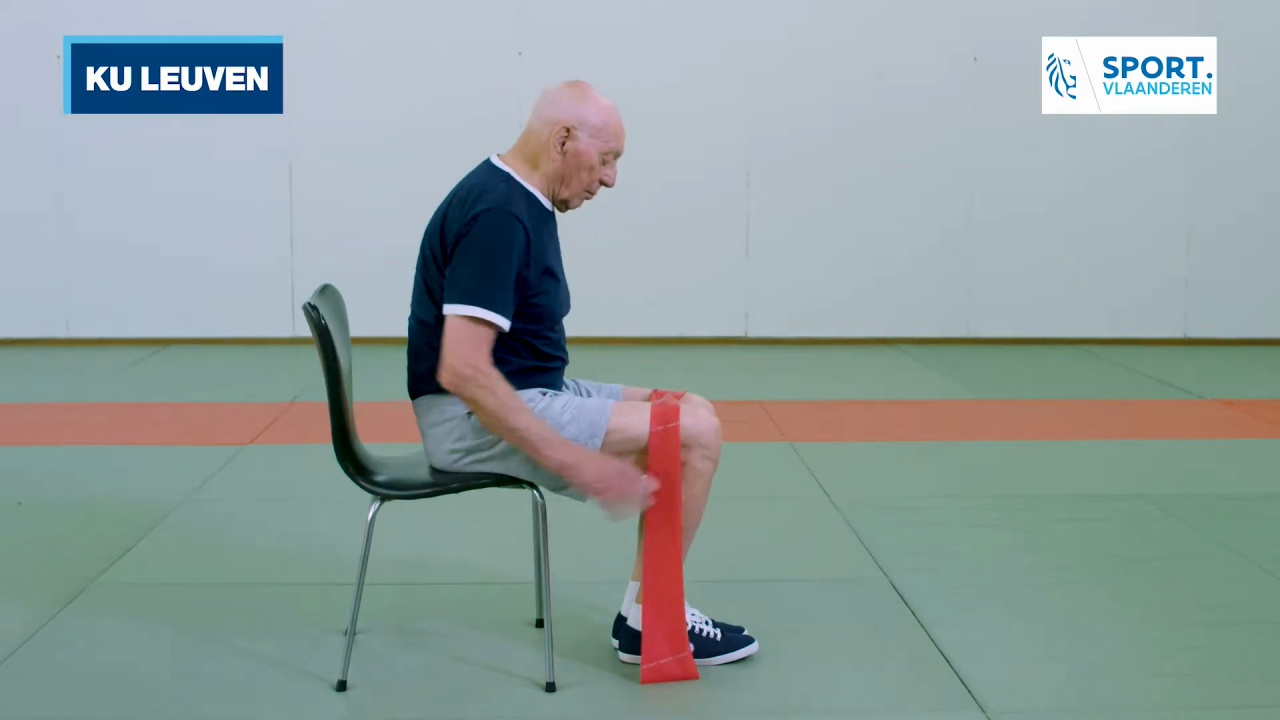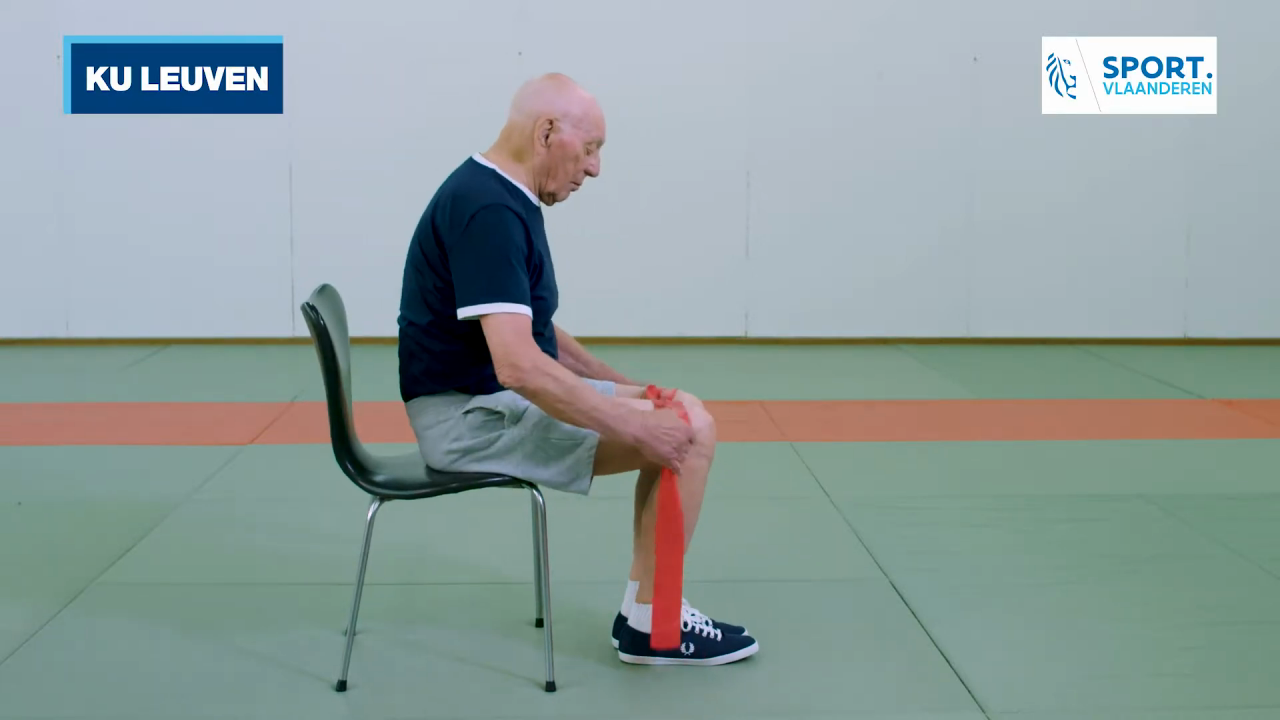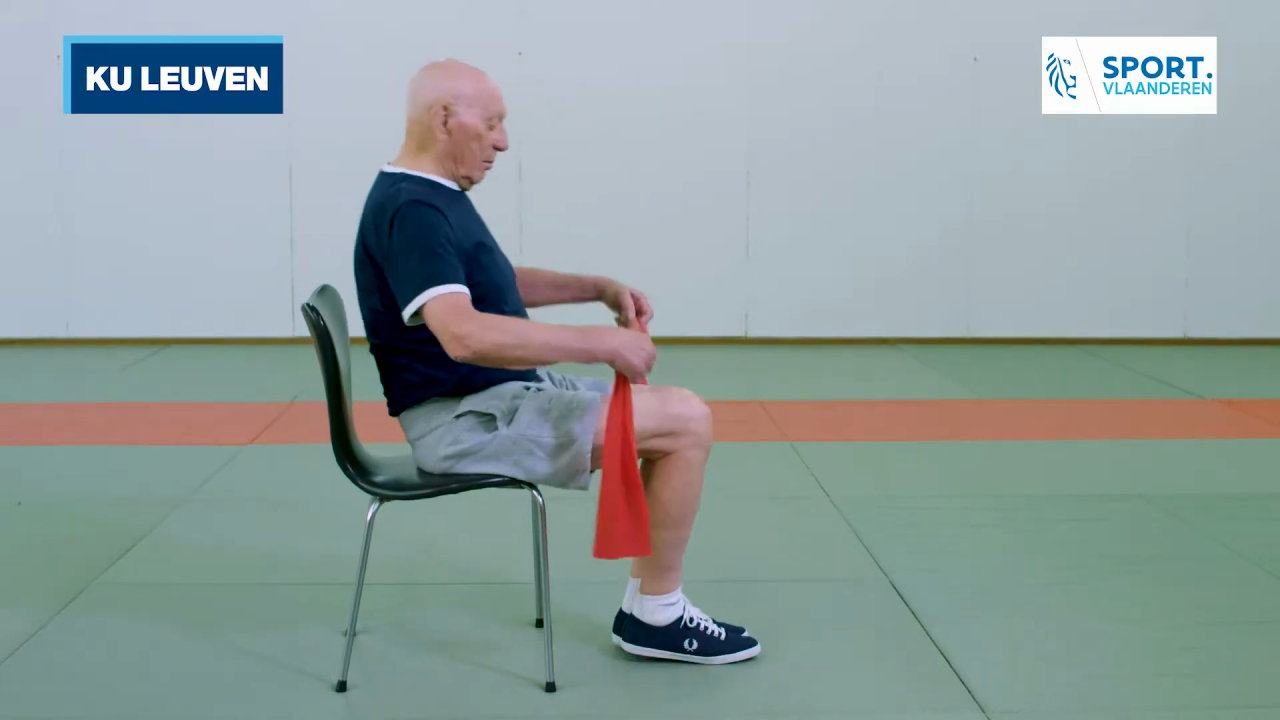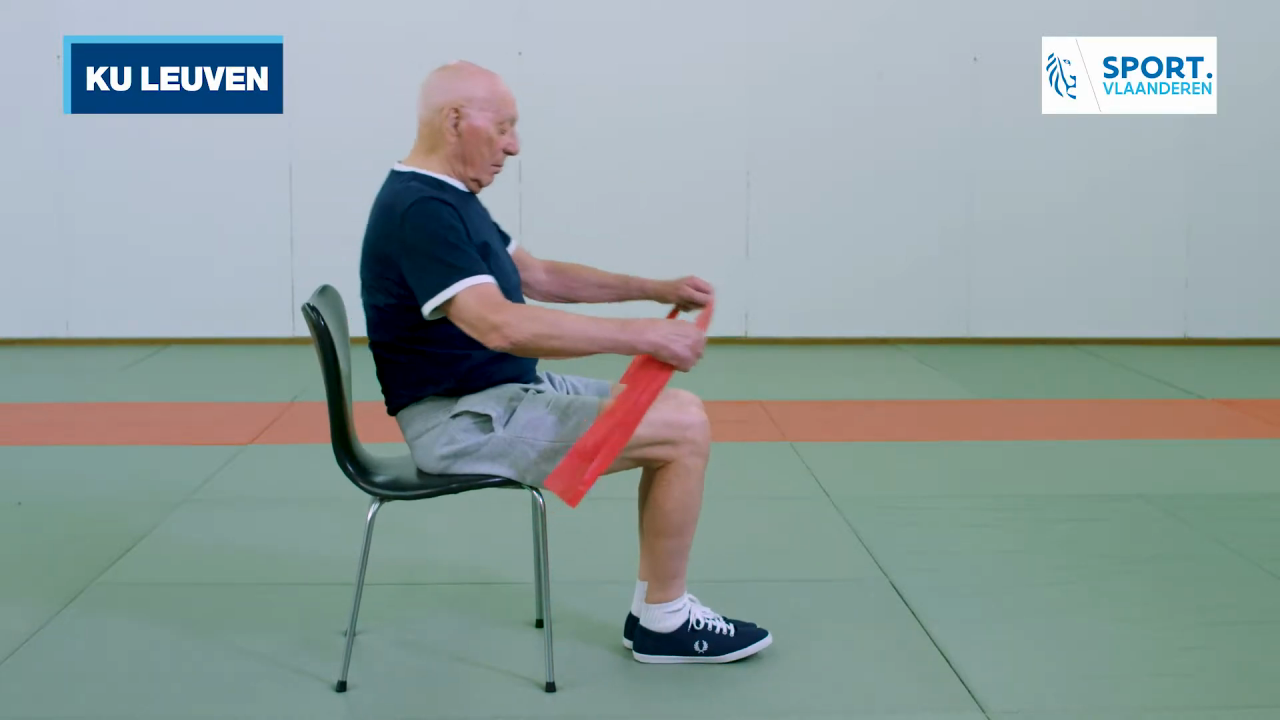
dt=0.4s
person 1, frame 1
left shoulder: (521, 199)
right shoulder: (498, 214)
right elbow: (463, 369)
left wrist: (567, 437)
right wrist: (573, 461)
left hip: (531, 393)
right hip: (483, 421)
left knee: (692, 415)
right knee: (695, 436)
left ankle: (647, 608)
right ankle: (651, 621)
person 1, frame 2
left shoulder: (498, 195)
right shoulder: (490, 211)
right elbow: (519, 366)
left wrist: (620, 386)
right wrist: (635, 428)
left hip: (494, 399)
right hip: (473, 416)
left knee: (684, 416)
right knee: (687, 435)
left ankle: (648, 607)
right ankle: (650, 623)
person 1, frame 3
left shoulder: (430, 195)
right shoulder: (409, 210)
left elbow: (500, 287)
right elbow: (465, 335)
left wrist: (596, 287)
right wrist: (601, 346)
left hip: (496, 396)
right hip: (464, 420)
left knee: (681, 411)
right knee: (686, 424)
left ankle: (649, 605)
right ankle: (655, 613)
person 1, frame 4
left shoulder: (443, 196)
right shoulder: (421, 210)
left elbow: (537, 276)
right elbow: (500, 326)
left wrist: (649, 288)
right wrist: (640, 334)
left hip: (500, 395)
right hip: (464, 421)
left knee: (680, 412)
right knee: (683, 432)
left ankle: (658, 606)
right ankle: (663, 620)
